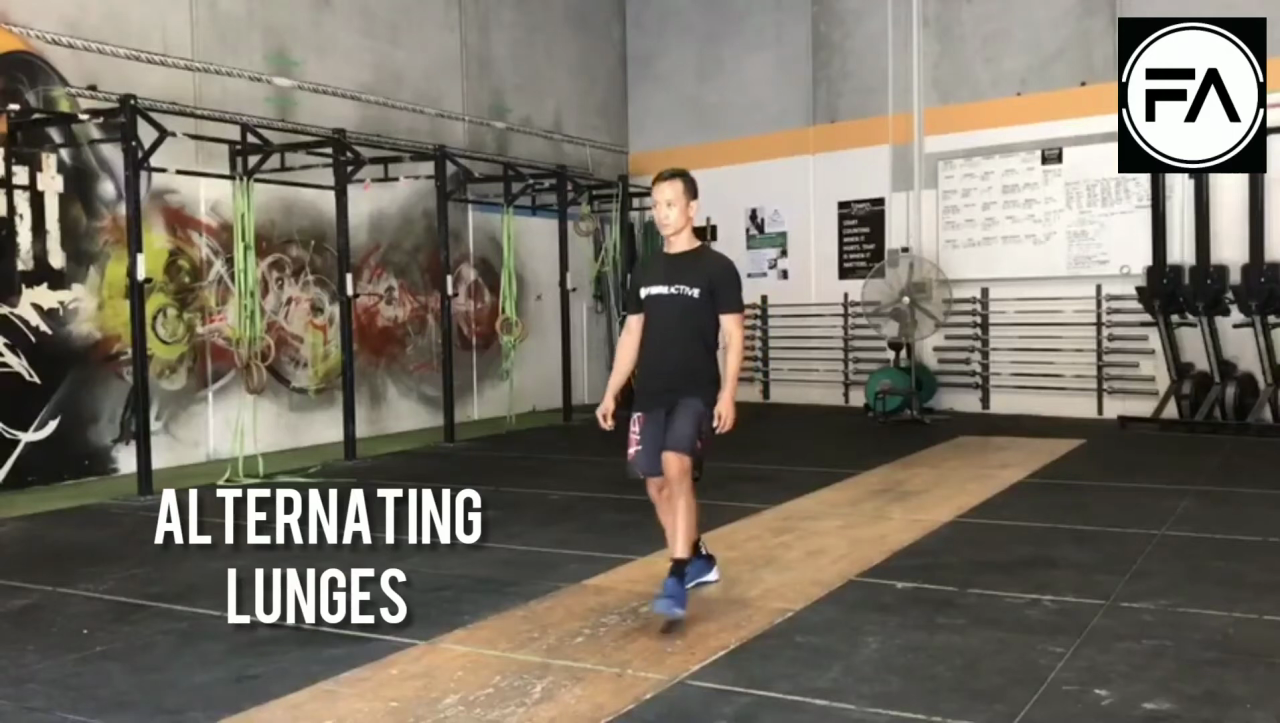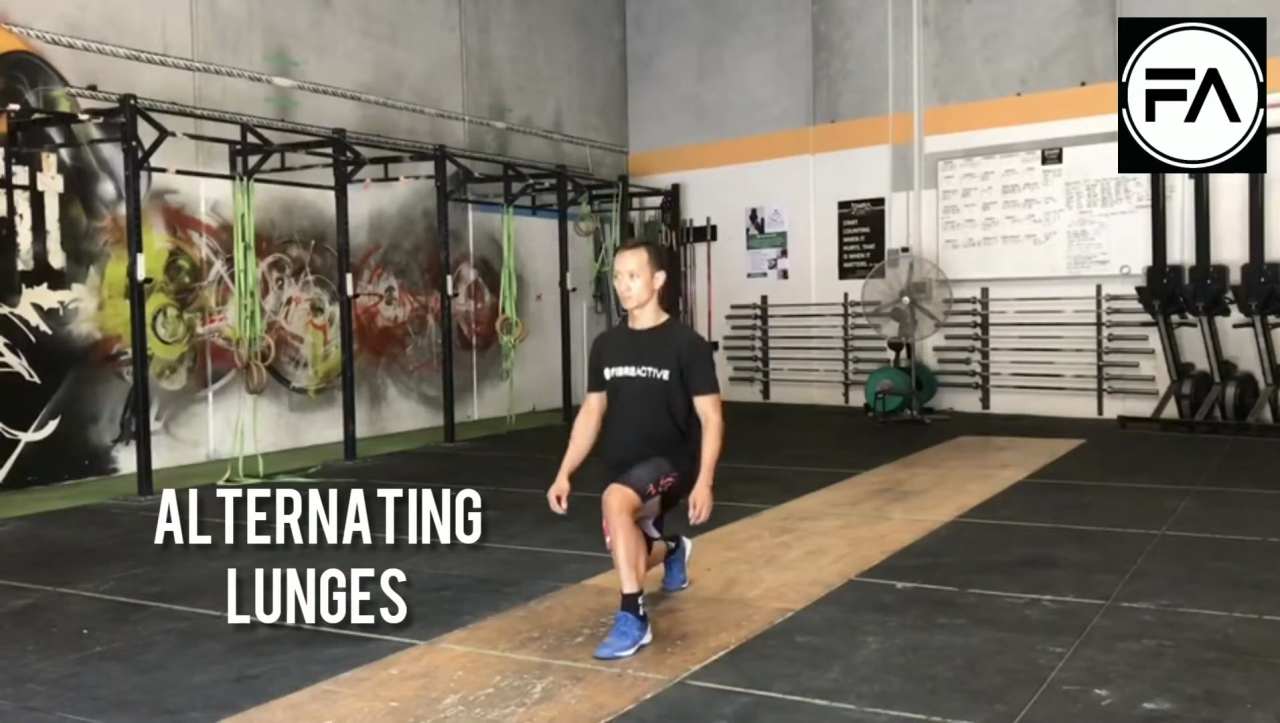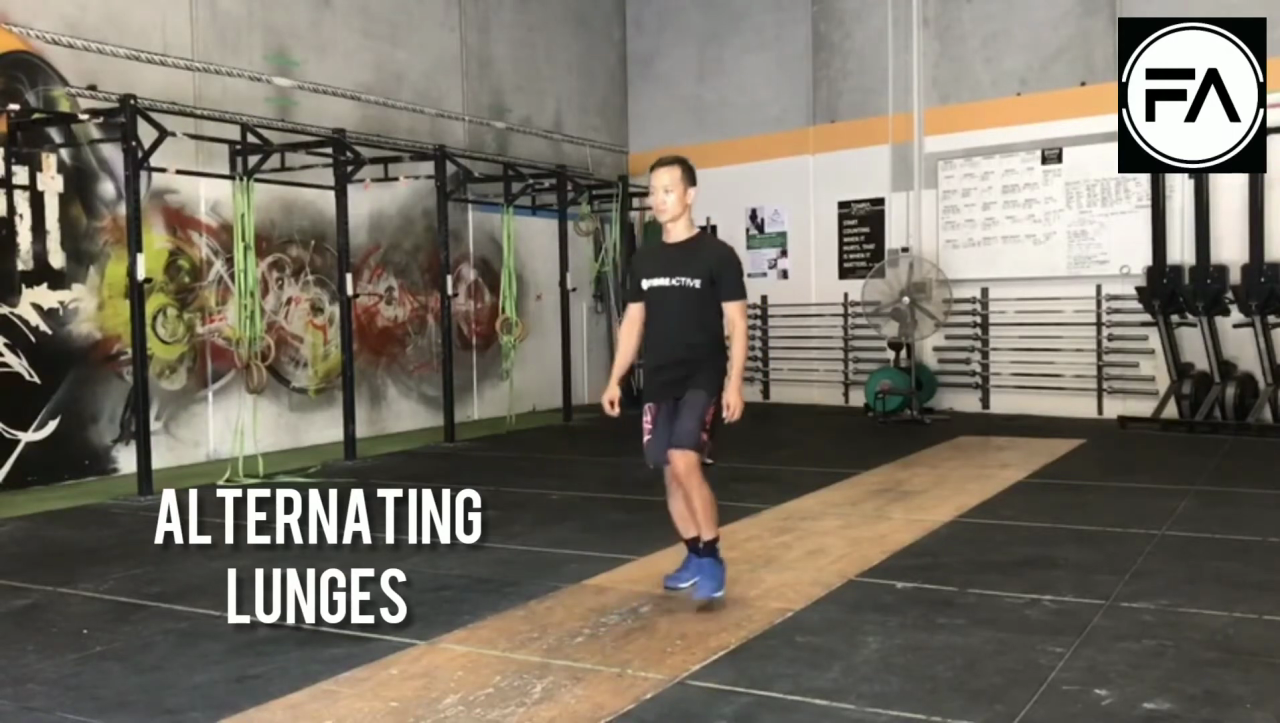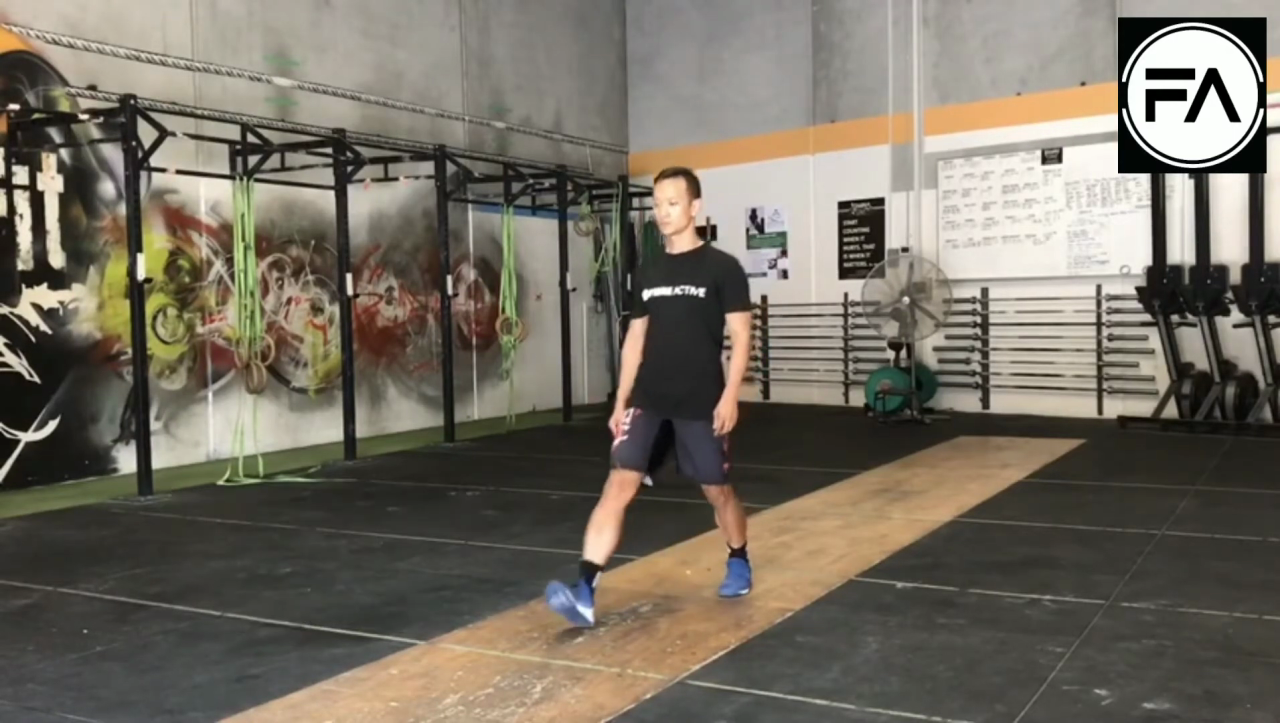
dt=1s
person 1, frame 1
left shoulder: (716, 267)
right shoulder: (646, 270)
left elbow: (734, 336)
right elbow: (632, 335)
left wrist: (728, 394)
right wrist: (611, 392)
left hip: (695, 392)
right hip: (650, 395)
left knee: (676, 469)
right knee: (658, 485)
left ankle: (677, 579)
right ankle: (699, 561)
person 1, frame 2
left shoulder: (686, 345)
right shoulder: (606, 345)
left elbow: (711, 418)
right elbow: (591, 412)
left wrist: (704, 482)
right wrist: (564, 473)
left hip: (670, 462)
right hip: (624, 468)
left knee: (615, 502)
right knee: (629, 562)
left ankle: (633, 619)
right ankle: (672, 547)
person 1, frame 3
left shoulder: (716, 254)
right shoulder: (644, 258)
left elbow: (737, 323)
right elbow: (633, 321)
left wrist: (734, 383)
right wrist: (615, 379)
left hip: (701, 379)
right hip: (658, 383)
left knee: (683, 462)
right knee: (671, 474)
left ankle: (713, 556)
right ankle: (696, 555)
person 1, frame 4
left shoulder: (721, 267)
right shoulder: (648, 271)
left elbow: (741, 335)
left wrist: (730, 394)
right wrist: (622, 399)
left hip: (702, 401)
right hip: (648, 399)
left knee: (717, 489)
right knee: (619, 486)
left ankle: (738, 562)
right ankle: (583, 590)
